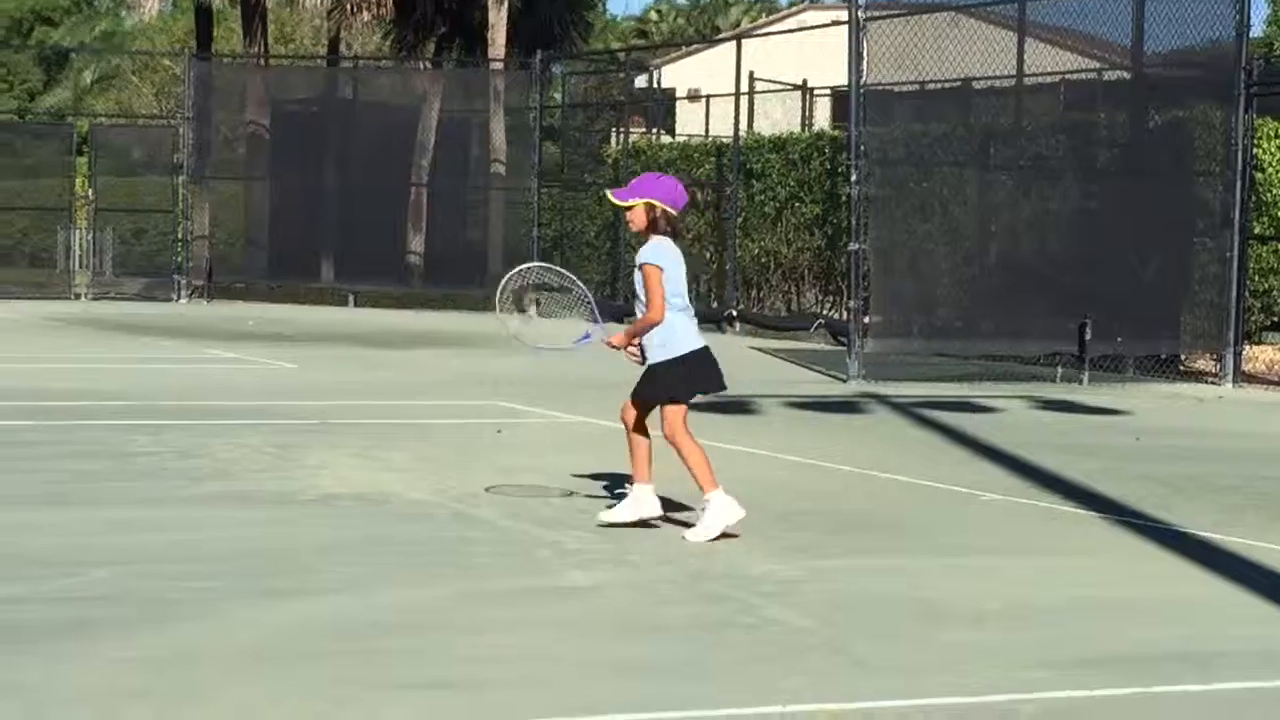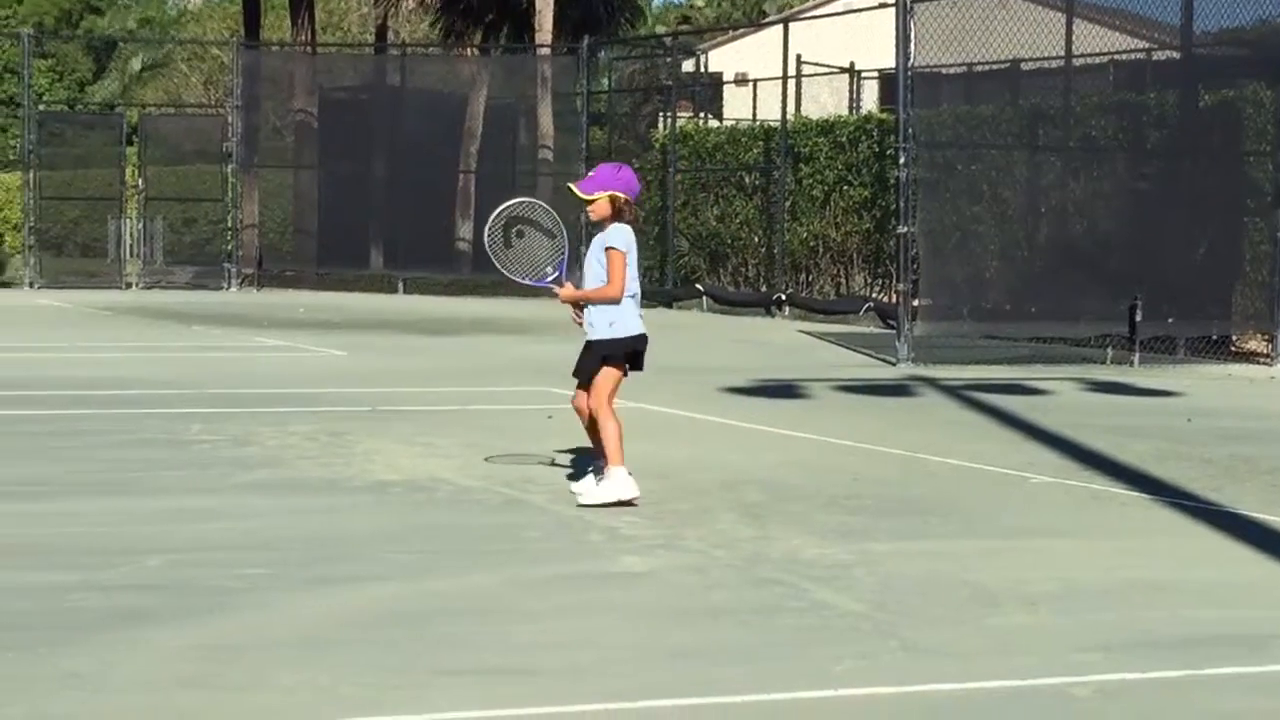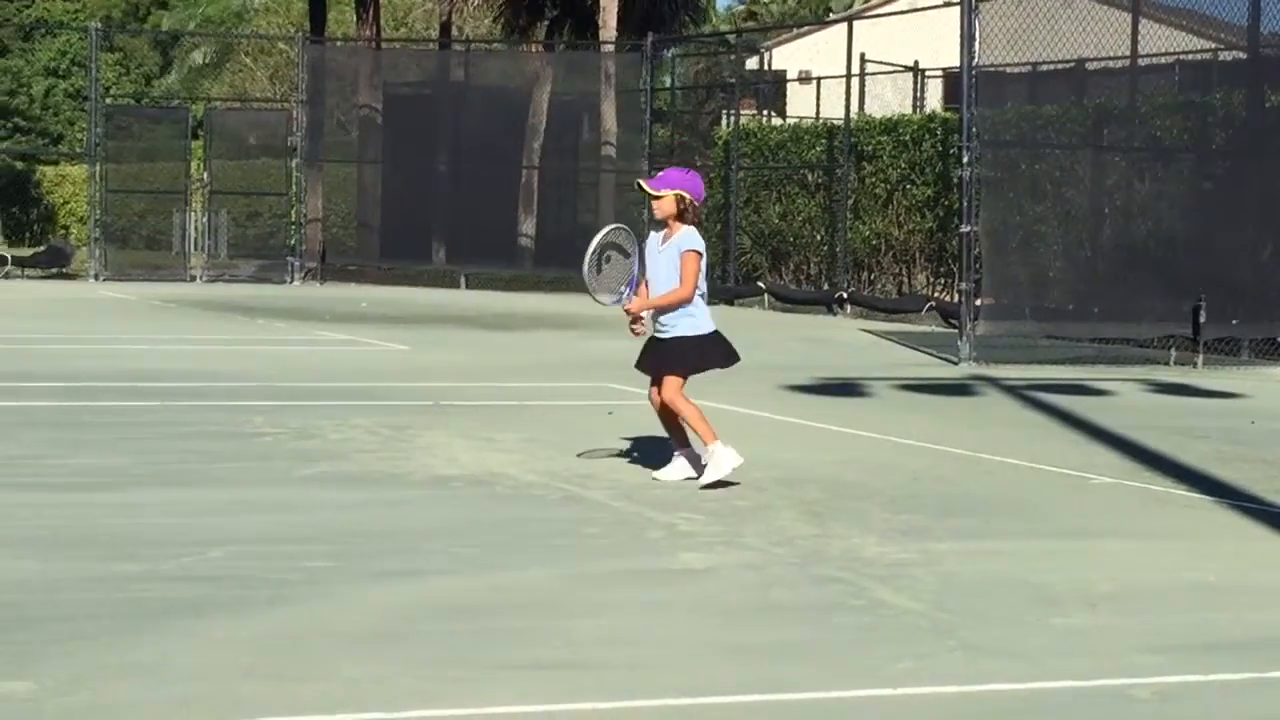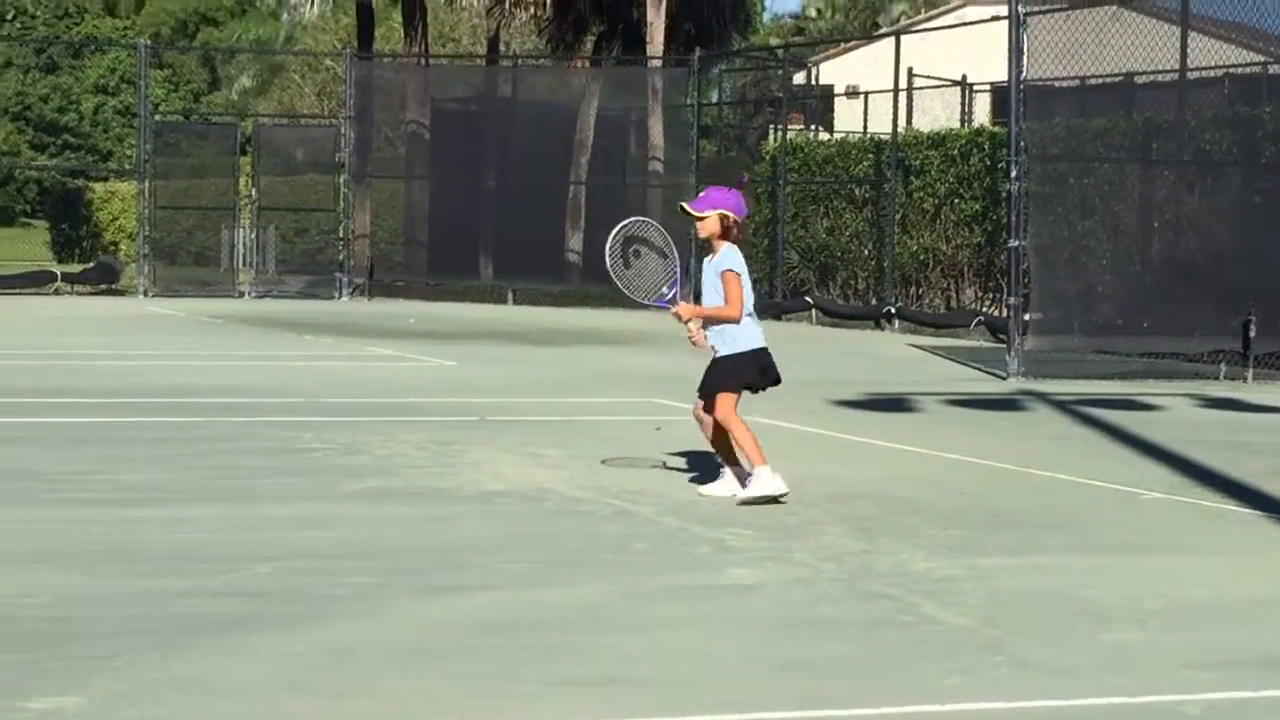
dt=0.7s
person 1, frame 1
left shoulder: (651, 252)
right shoulder: (663, 250)
left elbow: (655, 313)
left wrist: (626, 337)
right wrist: (637, 340)
left hip: (677, 355)
right hip: (668, 355)
left knee: (674, 429)
right knee: (631, 416)
left ankle: (720, 505)
right ankle: (643, 496)
person 1, frame 2
left shoulder: (617, 236)
right shoulder: (607, 236)
left elbow: (615, 291)
left wrist: (575, 295)
right wrist: (583, 304)
left hip: (619, 336)
right hip: (604, 335)
left knee: (599, 400)
right knee: (582, 400)
left ankle: (619, 479)
right ankle: (608, 470)
person 1, frame 3
left shoulder: (689, 239)
right shoulder: (654, 238)
left elbow: (686, 291)
right elbow: (647, 284)
left wrist: (644, 306)
right wrist: (638, 315)
left hip: (690, 330)
right hip: (663, 332)
left knee: (671, 395)
right knee: (657, 397)
left ankle: (719, 451)
right ankle: (685, 457)
person 1, frame 4
left shoulder: (728, 259)
right shoulder: (711, 260)
left elbow: (734, 310)
left wrist: (695, 312)
right wrist: (700, 329)
left hip: (741, 349)
right hip: (726, 350)
left knee: (724, 412)
right knee: (703, 410)
left ankle: (764, 476)
right ankle: (734, 475)
